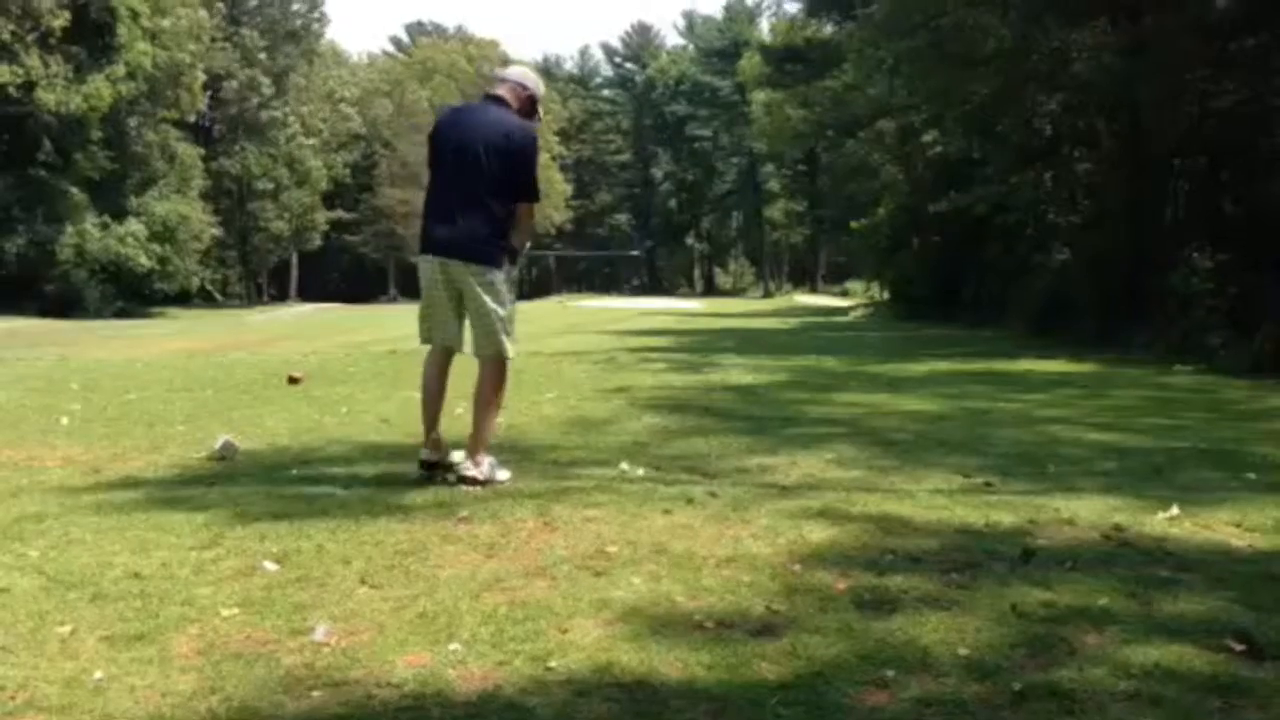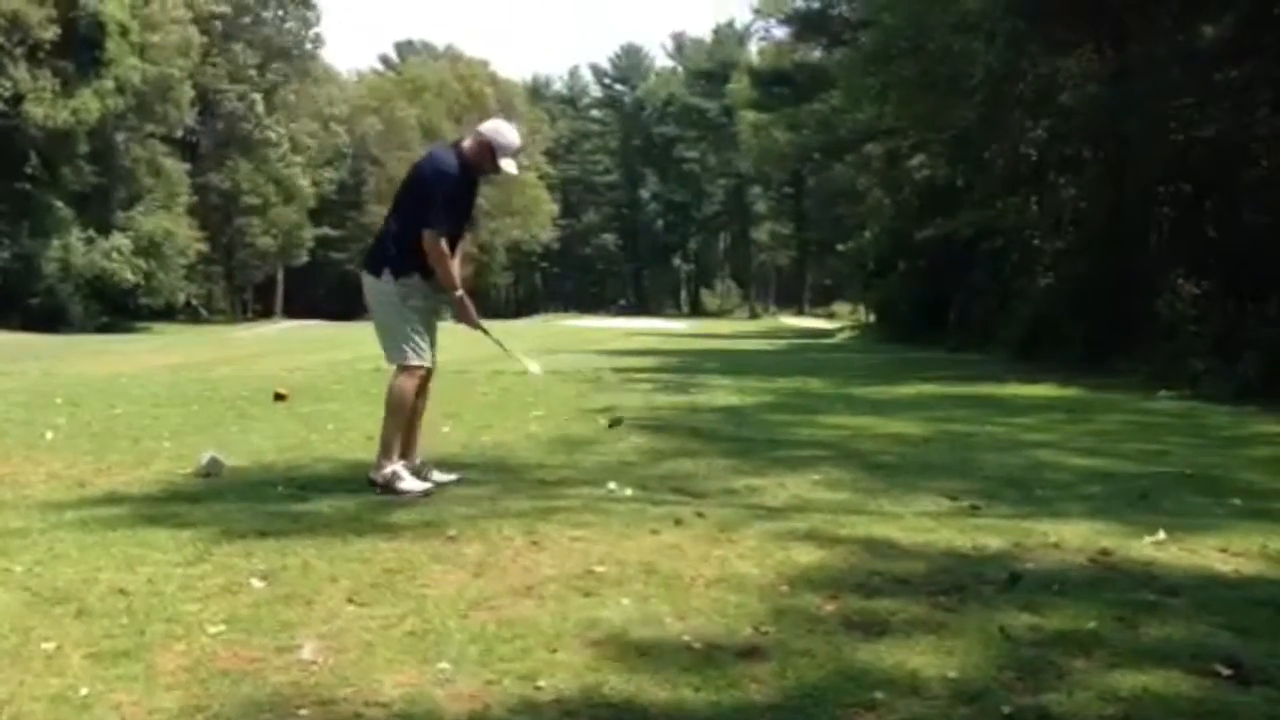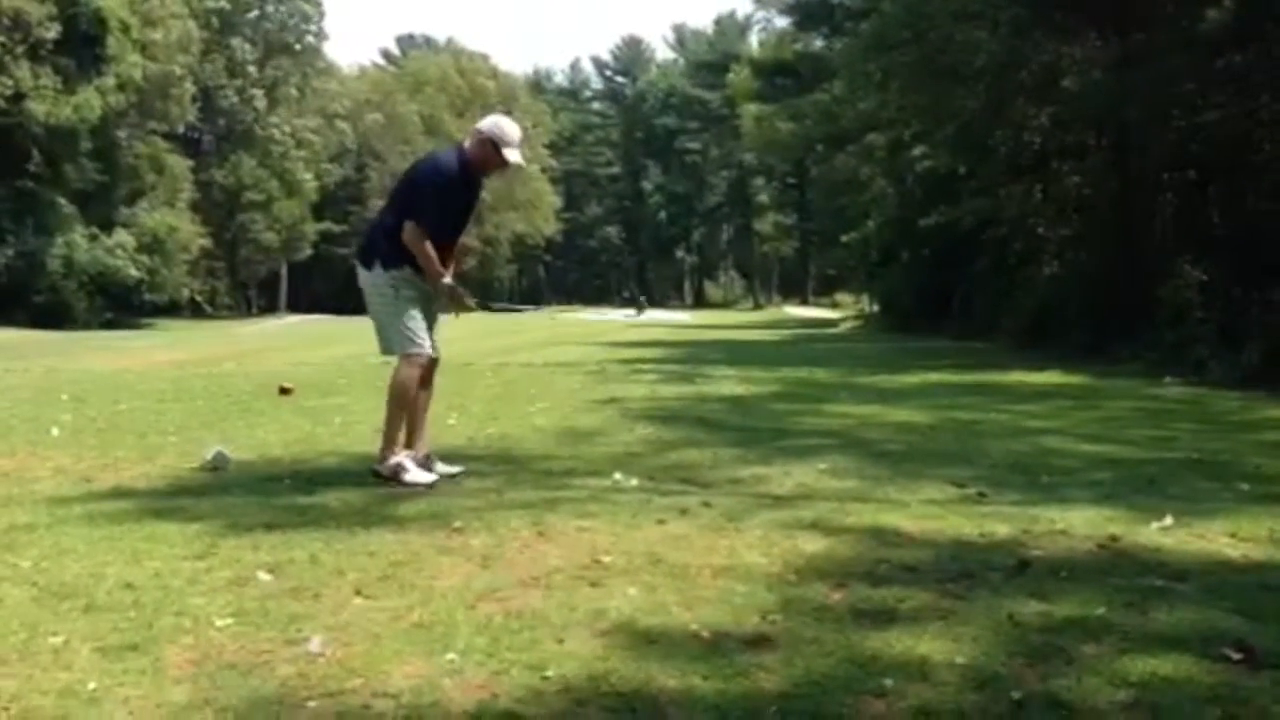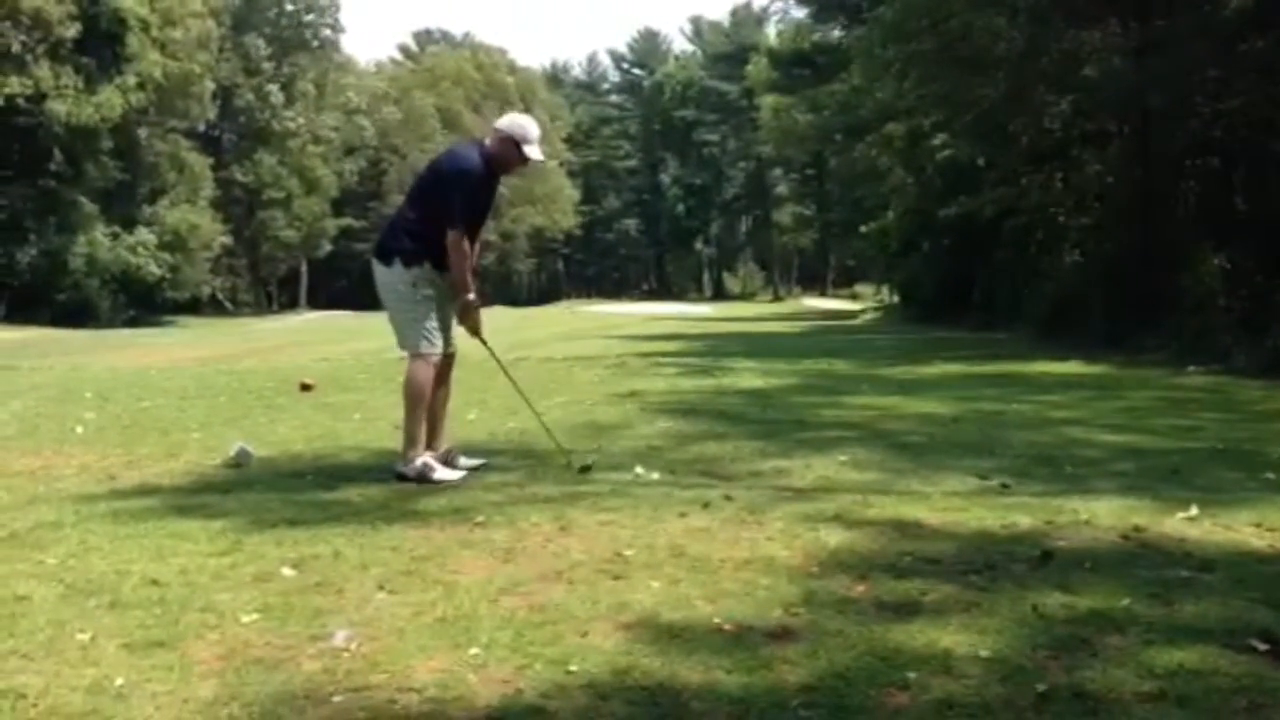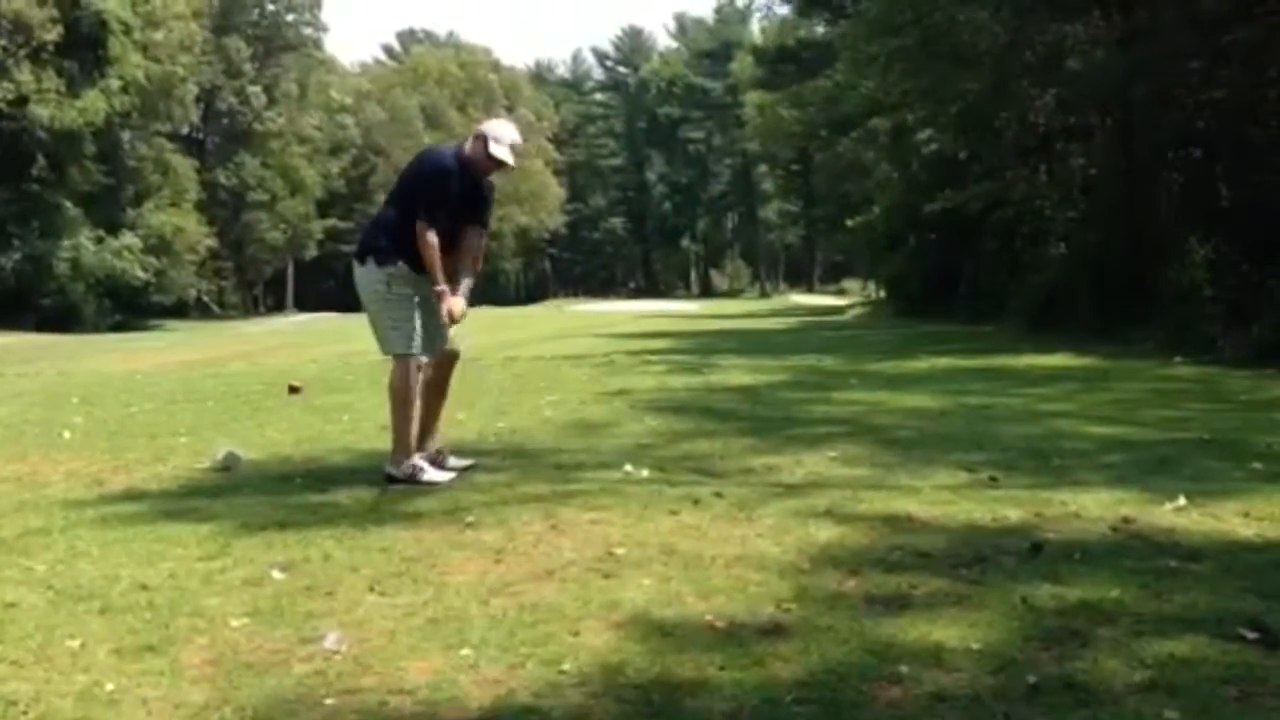
dt=1s
person 1, frame 1
left shoulder: (448, 120)
right shoulder: (520, 134)
right elbow: (525, 209)
right wrist: (518, 244)
left hip: (435, 250)
right hip: (485, 256)
left knee: (441, 347)
right knee: (493, 356)
left ankle: (431, 446)
right ankle: (477, 460)
person 1, frame 2
left shoulder: (462, 173)
right shoulder: (443, 170)
left elbow: (452, 239)
right elbow: (431, 241)
left wrist: (451, 288)
right wrist: (457, 294)
left hip: (413, 277)
right hip: (394, 275)
left knee: (420, 367)
right knee: (413, 366)
left ankle: (409, 461)
right ankle: (385, 466)
person 1, frame 3
left shoulder: (469, 178)
right shoulder: (440, 171)
right elbow: (412, 234)
left wrist: (445, 281)
right wrist: (445, 284)
left hip: (415, 271)
right hip: (387, 268)
left knee: (427, 359)
right knee: (414, 355)
left ankle: (416, 453)
right ankle: (390, 456)
person 1, frame 4
left shoulder: (485, 171)
right shoulder: (465, 168)
left elbow: (471, 236)
right elbow: (455, 240)
left wrist: (466, 289)
right wrist: (468, 297)
left hip: (428, 266)
right hip: (404, 264)
left knee: (444, 354)
right knee: (427, 353)
left ankle: (436, 449)
right ankle: (412, 458)
person 1, frame 5
left shoulder: (481, 187)
right shoulder: (438, 164)
left elbow: (474, 241)
right elbow: (425, 231)
left wrist: (462, 292)
right wrist: (443, 288)
left hip: (416, 272)
right hip: (384, 265)
left knee: (444, 354)
right knee: (410, 356)
left ankle: (426, 448)
right ankle: (401, 460)
